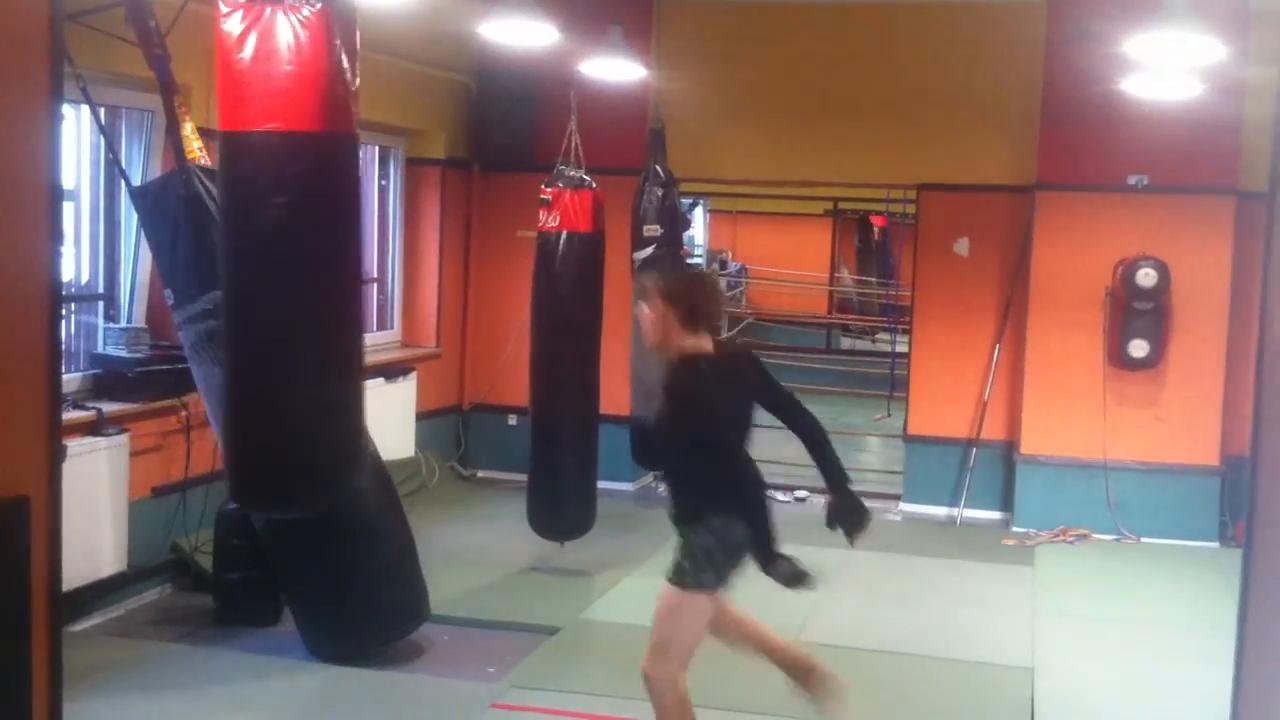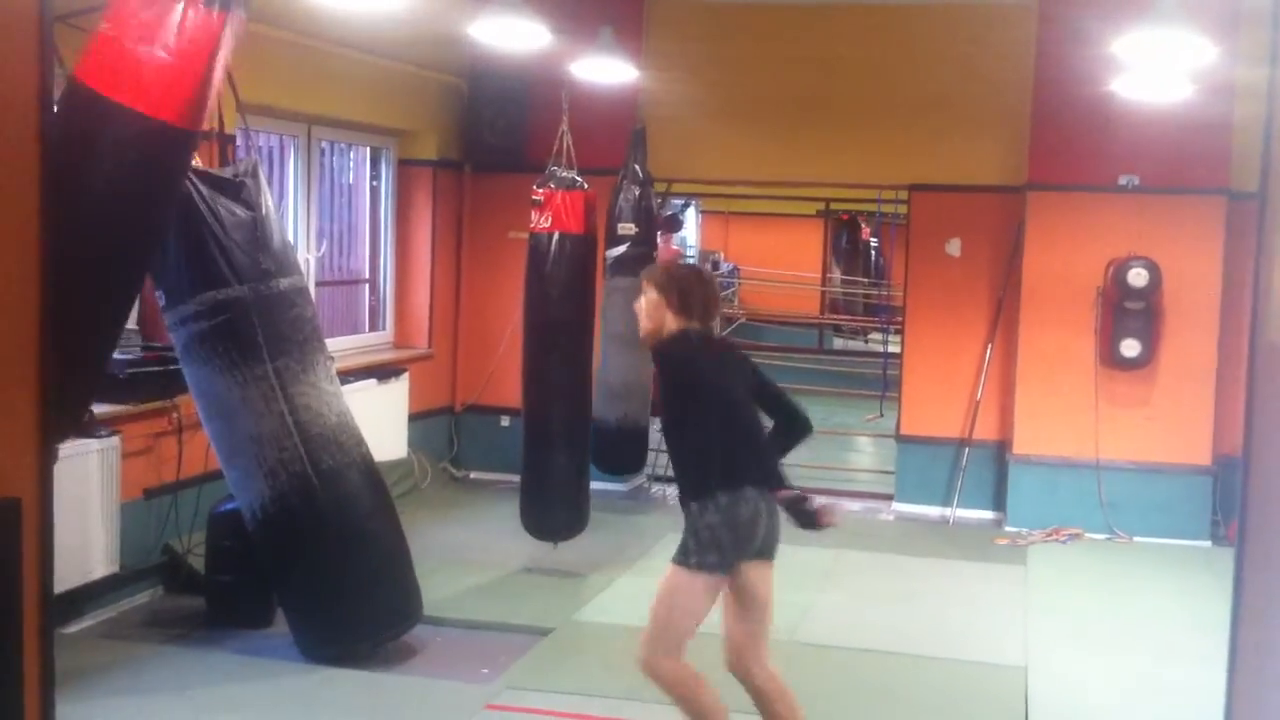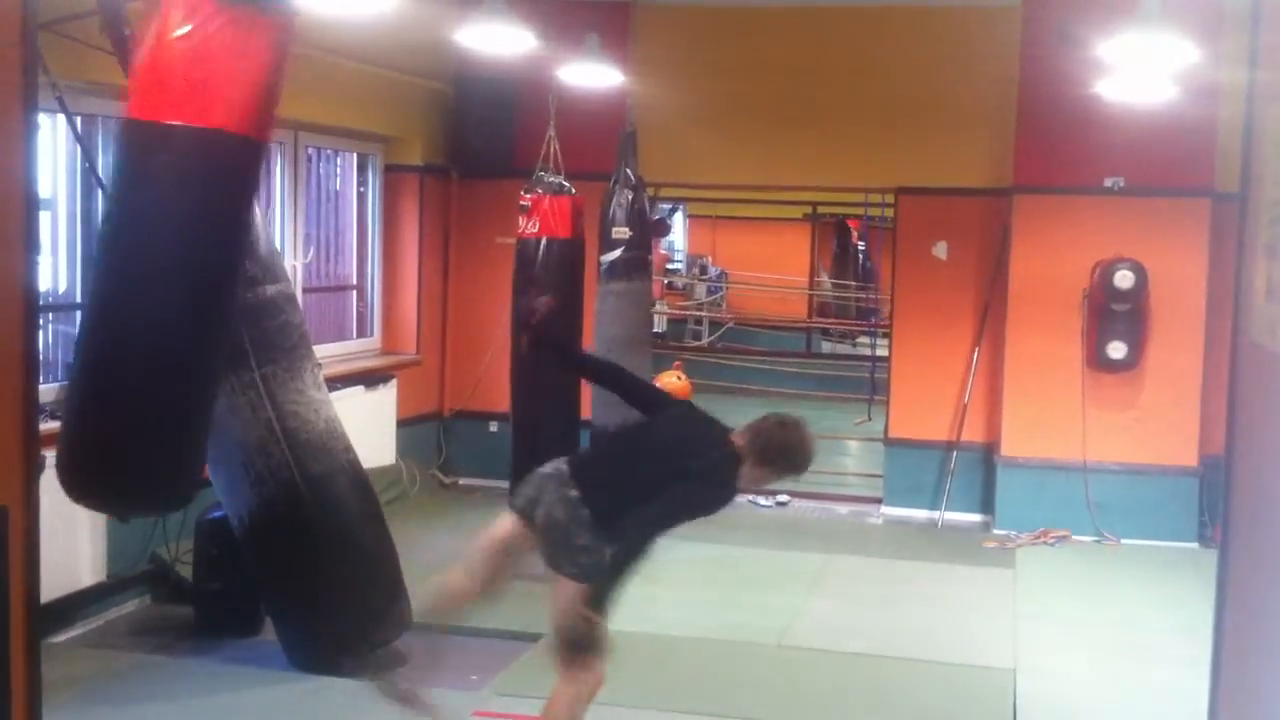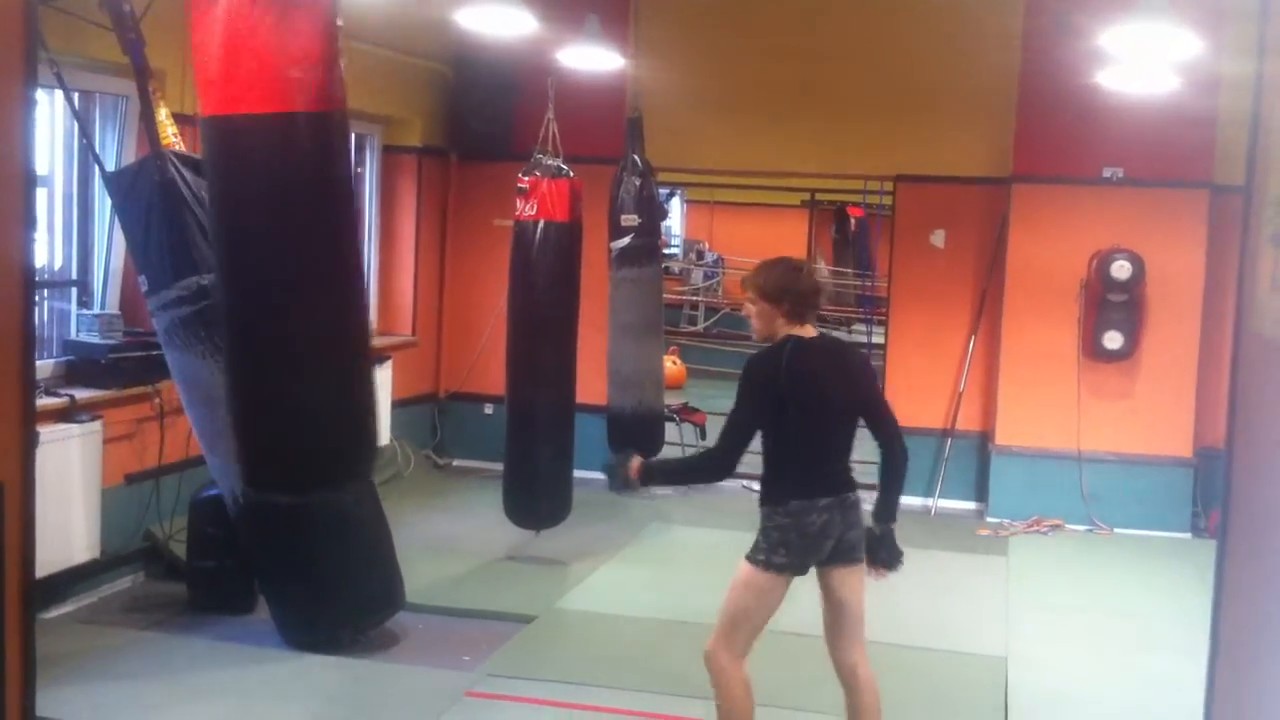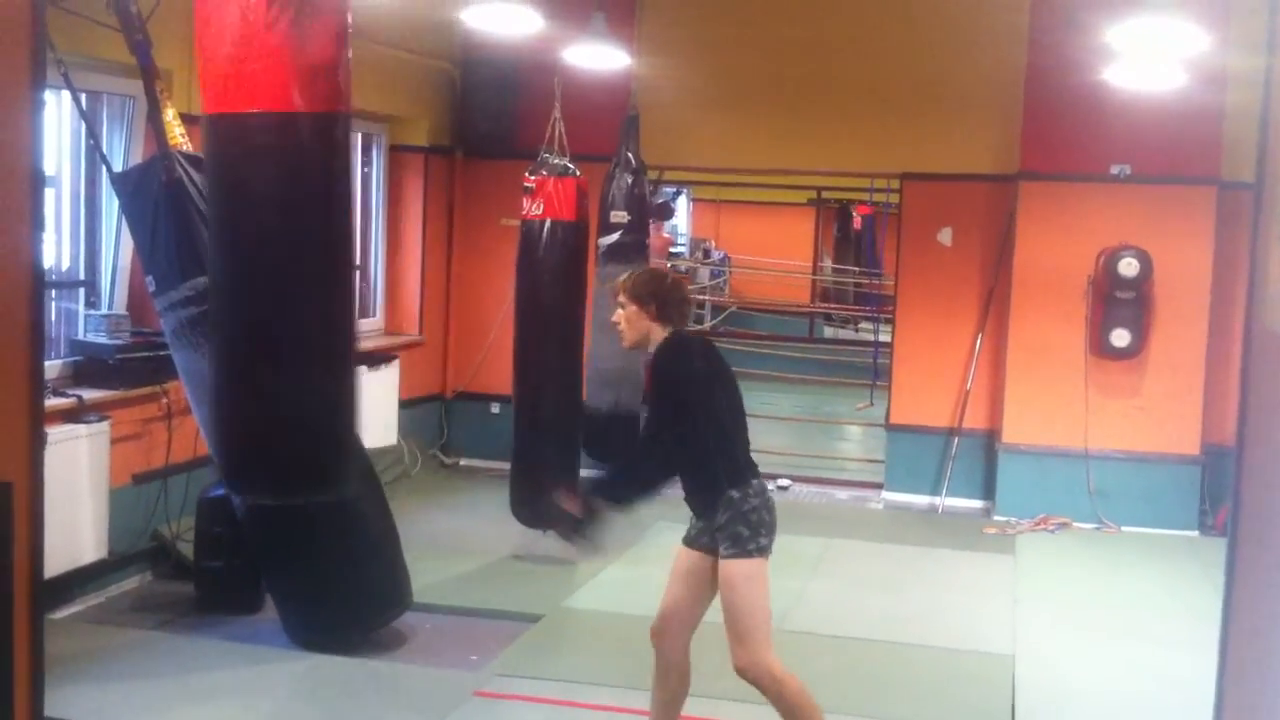
dt=1s
person 1, frame 1
left shoulder: (686, 385)
right shoulder: (735, 362)
left elbow: (732, 465)
right elbow: (804, 423)
left wrist: (767, 553)
right wrist: (840, 490)
left hip: (711, 530)
right hip: (736, 518)
left knee: (660, 671)
right knee: (705, 614)
right ankle: (803, 668)
person 1, frame 2
left shoulder: (675, 354)
right shoulder: (727, 355)
left elbow: (737, 420)
right elbow: (797, 423)
left wrist: (784, 491)
left hip: (716, 519)
right hip: (756, 511)
left knee: (660, 659)
right knee: (749, 663)
person 1, frame 3
left shoulder: (691, 421)
right shoulder: (717, 487)
left elbow: (614, 379)
right elbow: (639, 535)
left wrist: (543, 339)
right wrist: (593, 609)
left hip: (550, 481)
right hip: (575, 528)
left knee: (471, 582)
right knee: (583, 672)
person 1, frame 4
left shoulder: (767, 367)
right shoulder: (853, 362)
left elbow: (721, 463)
right elbow: (894, 447)
left wrist: (642, 471)
right wrist: (884, 521)
left hip: (789, 520)
right hip: (844, 516)
left knee: (724, 654)
right knee: (851, 657)
person 1, frame 5
left shoulder: (677, 358)
right shoulder: (683, 358)
left elbow: (653, 451)
right elbow: (658, 454)
left wrist: (590, 500)
right wrist: (600, 498)
left hip: (737, 512)
right hip: (711, 517)
left knee: (752, 660)
right knee: (667, 634)
